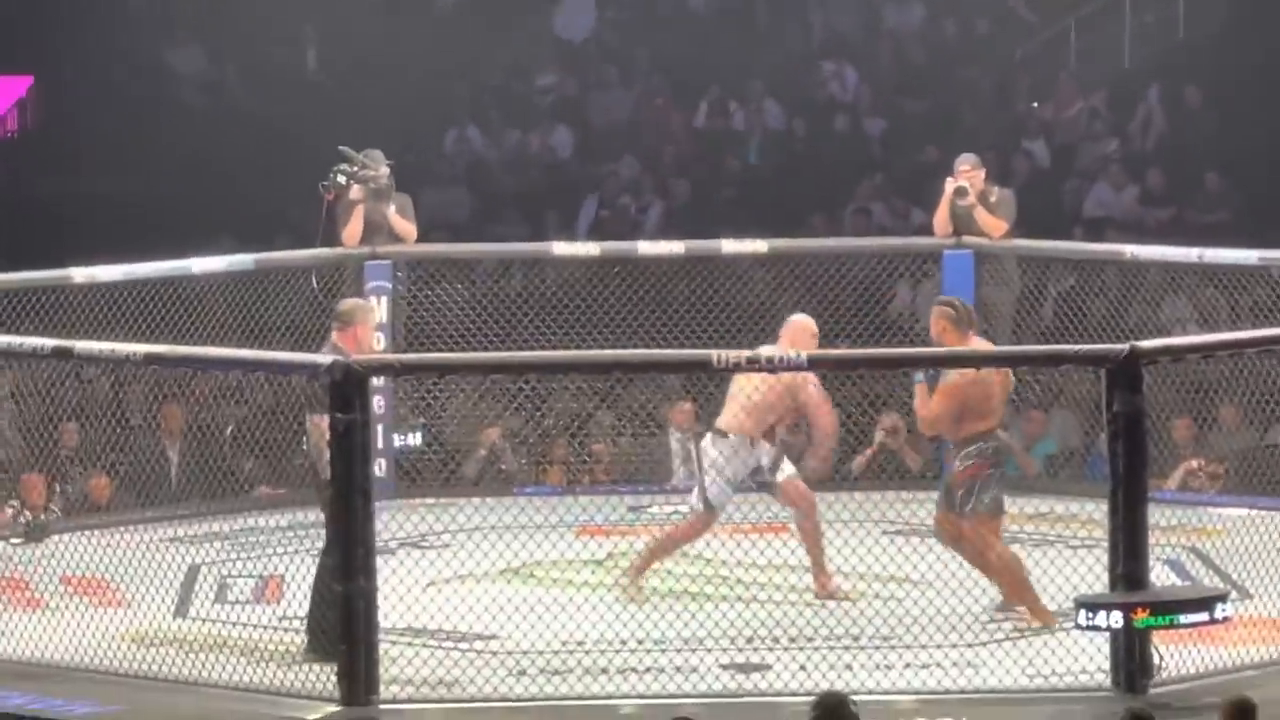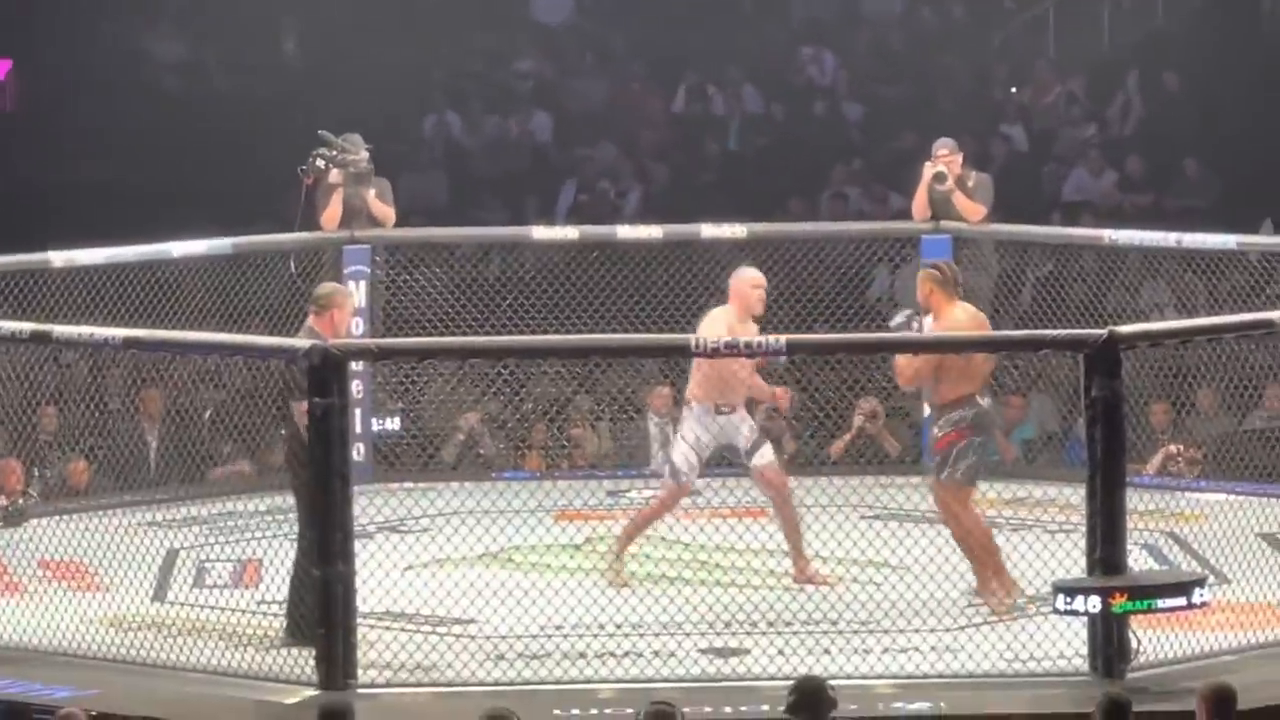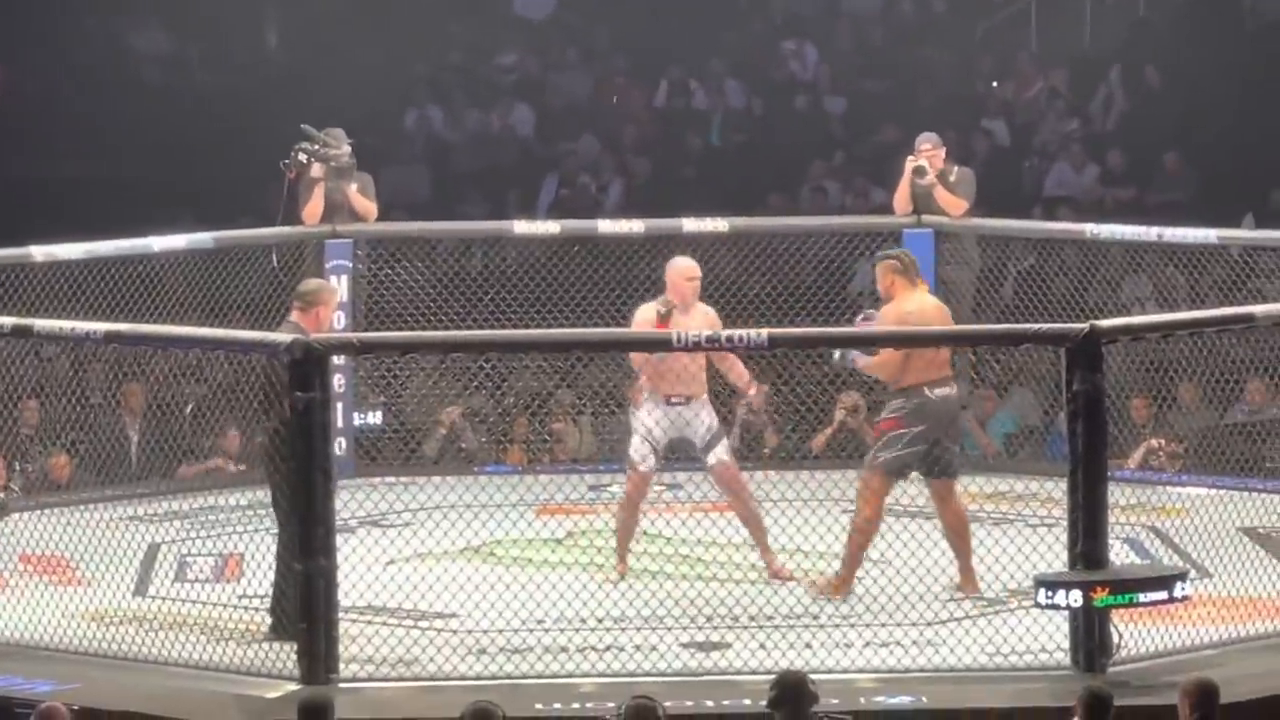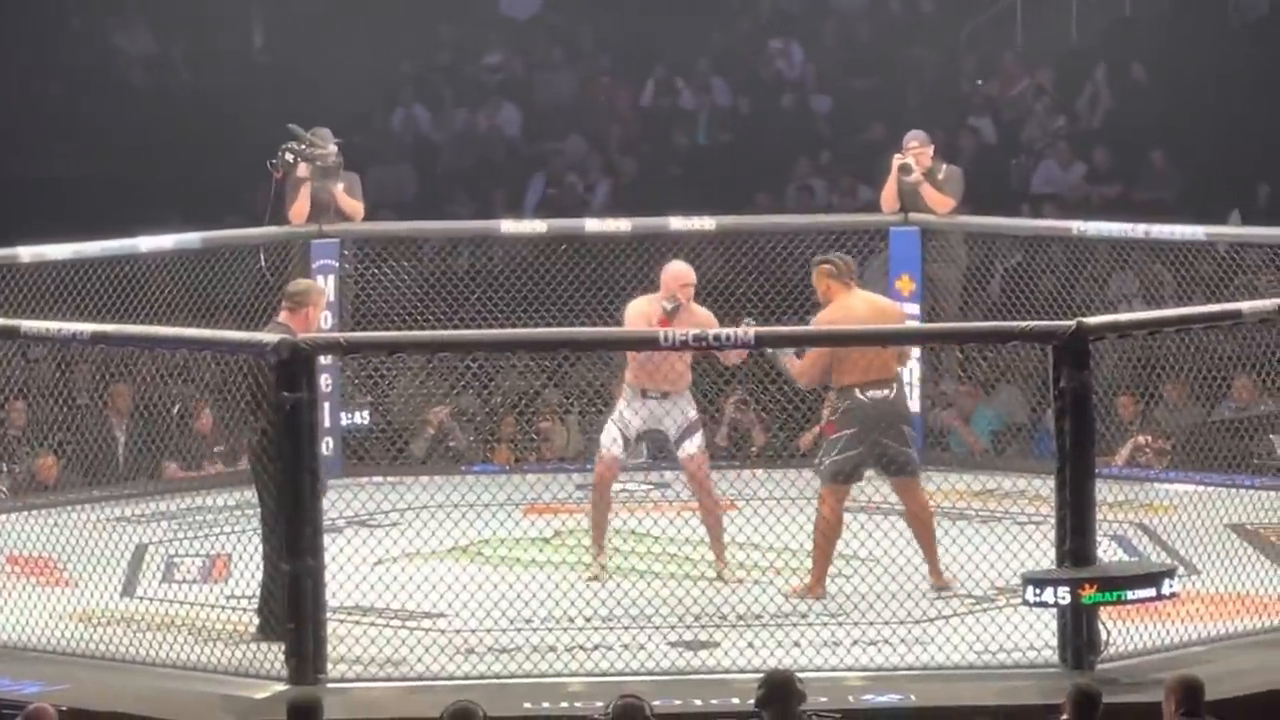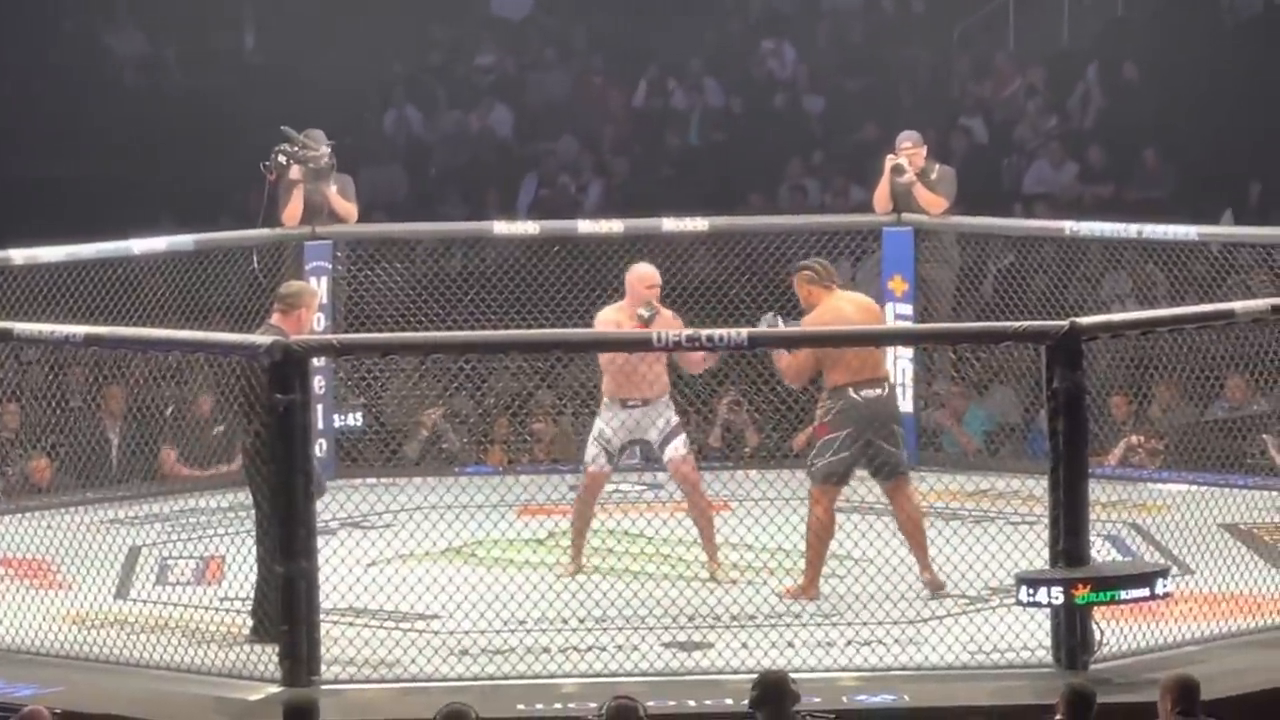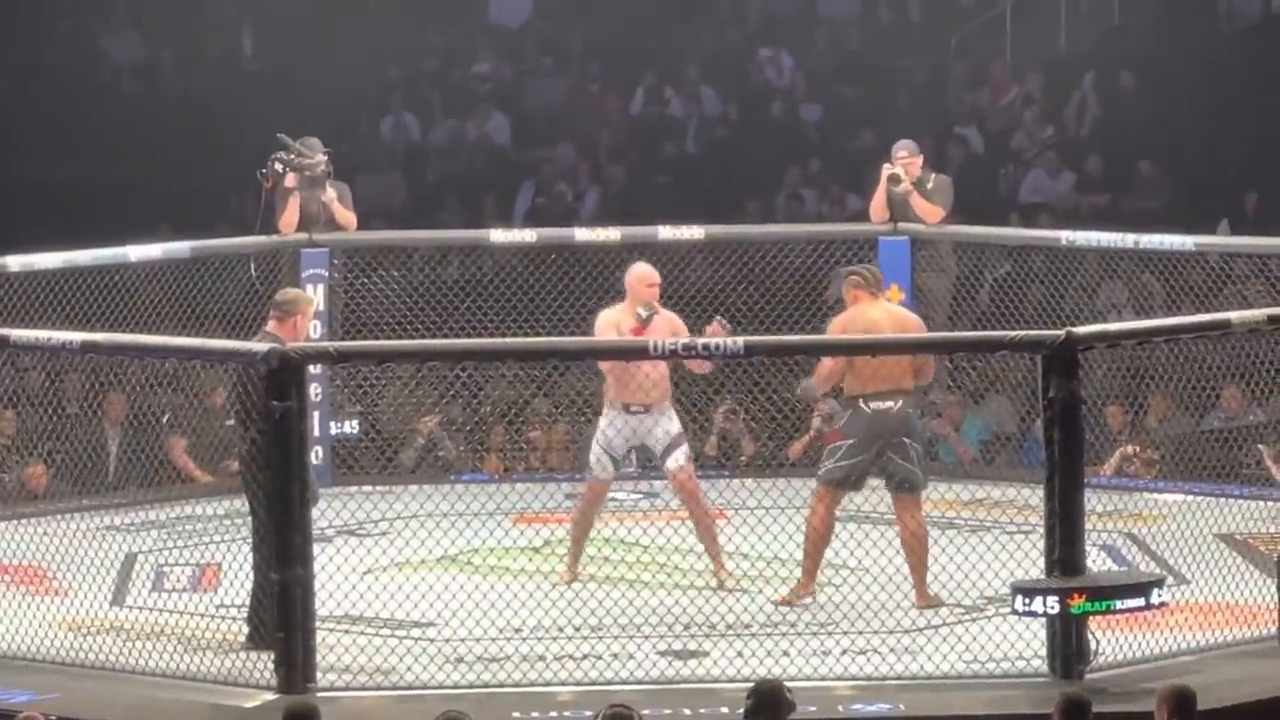
dt=0.3s
person 1, frame 1
left shoulder: (343, 363)
right elbow: (318, 424)
right wrist: (330, 475)
left knee: (339, 551)
left ankle: (322, 636)
right ankle: (326, 640)
person 1, frame 2
left shoulder: (317, 346)
right elbow: (303, 411)
right hip: (313, 458)
left knee: (317, 536)
right knee: (319, 538)
left ankle: (303, 619)
right ankle: (303, 625)
person 1, frame 3
left shoulder: (285, 339)
left hip: (281, 449)
right hip: (292, 453)
left knee: (293, 533)
right knee: (299, 535)
left ankle: (288, 613)
right ankle: (287, 620)
person 1, frame 4
left shoulder: (269, 338)
left hip: (267, 450)
right hip: (280, 454)
left knee: (278, 535)
right knee: (286, 537)
left ankle: (275, 615)
right ankle: (275, 622)
person 1, frame 5
left shoulder: (260, 341)
left hip: (260, 452)
right hip: (275, 457)
left knee: (272, 537)
right knee: (280, 540)
left ankle: (270, 617)
right ankle: (268, 624)
person 1, frame 6
left shoulder: (256, 348)
left hip: (258, 461)
right hip: (271, 465)
left knee: (269, 545)
right knee: (276, 547)
left ankle: (265, 624)
right ankle: (264, 631)
person 2, frame 1
left shoulder: (960, 375)
right shoulder: (983, 347)
left elbow: (928, 426)
right elbow: (1006, 386)
left wrist: (921, 382)
left hip: (977, 454)
right hip: (972, 450)
left knee: (984, 539)
right knee: (947, 528)
left ankle: (1039, 612)
right ankle: (1012, 592)
person 2, frame 2
left shoulder: (944, 329)
right shoulder: (974, 315)
left elbow: (907, 379)
left hip: (959, 420)
right hip: (972, 411)
left knee: (956, 505)
right knee: (949, 501)
left ankle: (1003, 584)
right ankle: (985, 579)
person 2, frame 3
left shoulder: (896, 312)
right shoulder: (939, 307)
left elbow: (887, 368)
left wrist: (852, 358)
left hip: (912, 407)
right hip: (945, 401)
left knee: (871, 492)
right knee: (945, 495)
left ankle: (842, 580)
right ankle: (968, 578)
person 2, frame 4
left shoulder: (827, 319)
right shoulder: (890, 308)
left elbow: (808, 377)
left wrist: (783, 355)
left hip: (853, 407)
right hip: (893, 401)
left knee: (831, 497)
right knee: (910, 488)
left ankle: (816, 583)
right ankle: (936, 572)
person 2, frame 5
left shoulder: (816, 320)
right shoulder: (870, 306)
left elbow: (794, 376)
left hip: (845, 407)
right hip: (883, 400)
left knee: (822, 497)
right knee: (900, 491)
left ankle: (810, 583)
right ankle: (926, 572)
person 2, frame 6
left shoulder: (845, 322)
right shoulder: (914, 322)
left elbow: (830, 373)
right elbow: (926, 375)
left wrist: (811, 389)
left hip: (860, 415)
right hip: (901, 415)
left knee: (823, 500)
right knee: (909, 507)
left ankle: (805, 584)
right ankle: (922, 591)
person 3, frame 1
left shoulder: (765, 356)
right shoulder: (798, 372)
right elbow: (826, 421)
right wrist: (820, 458)
left hip: (751, 445)
right hip: (726, 448)
left knee: (805, 501)
right knee: (697, 526)
left ankle: (822, 580)
right ankle: (635, 572)
person 3, frame 2
left shoulder: (749, 328)
right shoulder: (718, 319)
right elbow: (723, 367)
left wrist: (772, 393)
left hip: (736, 416)
right hip: (701, 416)
left knee: (779, 487)
right knee: (671, 497)
left ankle: (801, 565)
right ankle: (618, 552)
person 3, frame 3
left shoulder: (707, 315)
right shoulder: (647, 314)
left elbow: (724, 359)
right elbow: (639, 363)
left wrist: (750, 387)
right wrist: (660, 326)
left hip: (698, 408)
right hip: (656, 409)
left knee: (733, 484)
right knee: (635, 490)
left ankle: (769, 559)
right ankle: (622, 562)
person 3, frame 4
left shoulder: (700, 315)
right shoulder: (638, 309)
left elbow: (730, 355)
right elbow: (636, 358)
right wrist: (664, 323)
left hip: (677, 401)
right hip: (636, 400)
left knee: (701, 479)
right knee: (602, 475)
left ankle: (720, 559)
right ankle: (598, 554)
person 3, frame 5
left shoulder: (668, 318)
right shoulder: (608, 318)
left elbow: (690, 364)
right elbow: (610, 365)
left wrist: (708, 355)
right wrist: (637, 331)
left hip: (658, 409)
right hip: (616, 411)
left knee: (690, 480)
right knee: (590, 487)
left ankle: (712, 559)
right ankle: (575, 556)
person 3, frame 6
left shoulder: (670, 321)
right shoulder: (609, 318)
left elbow: (699, 365)
right elbow: (608, 366)
right wrist: (636, 331)
left hip: (660, 415)
right hip: (619, 415)
left knee: (689, 489)
right knee: (593, 494)
left ankle: (718, 565)
right ankle: (572, 564)
